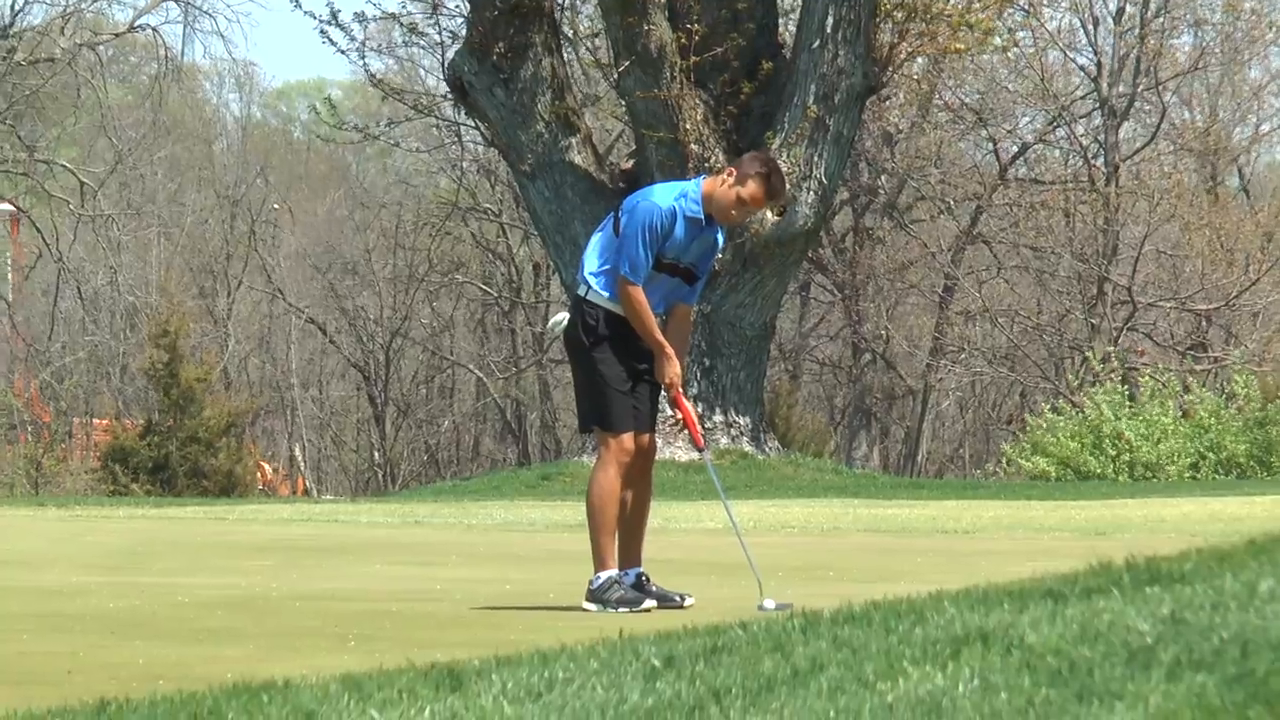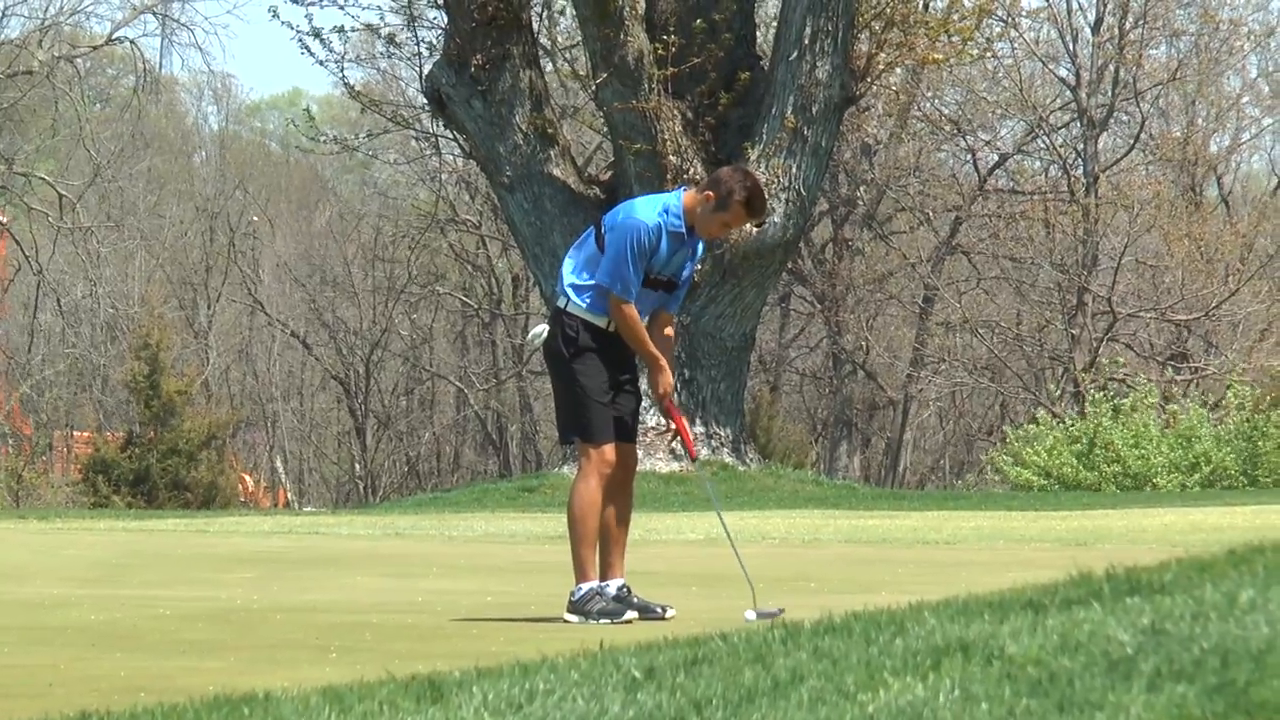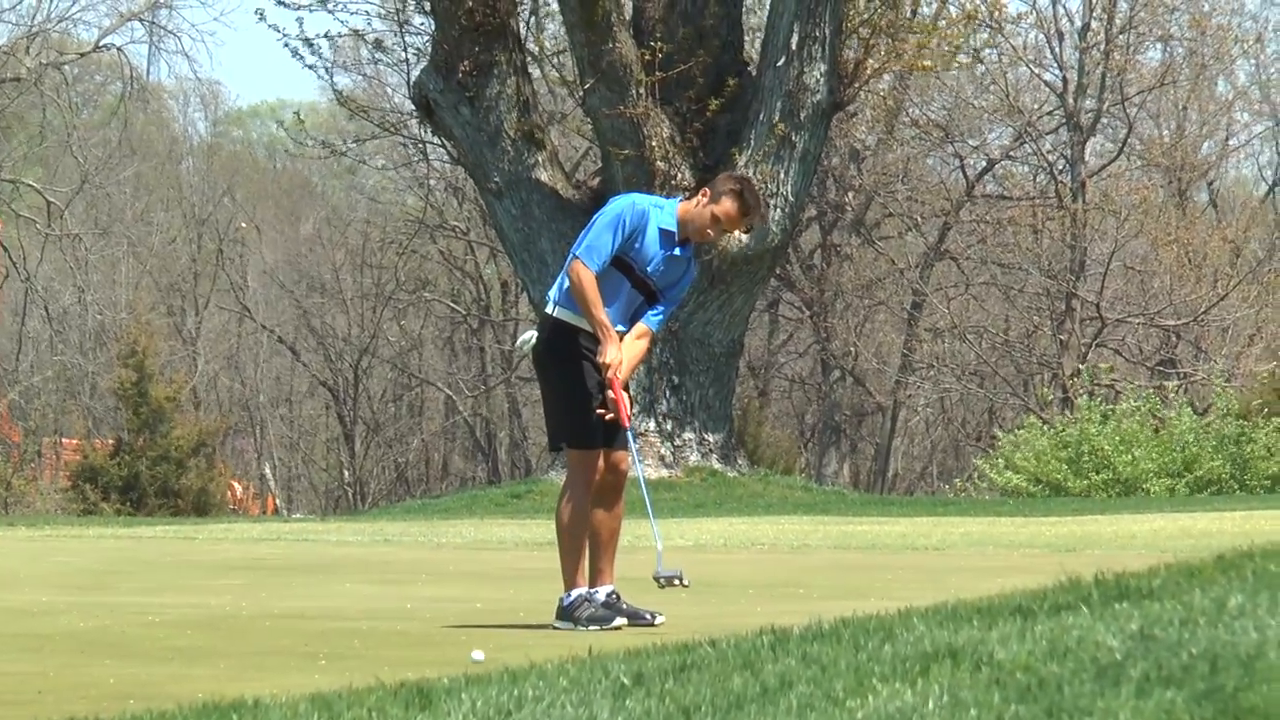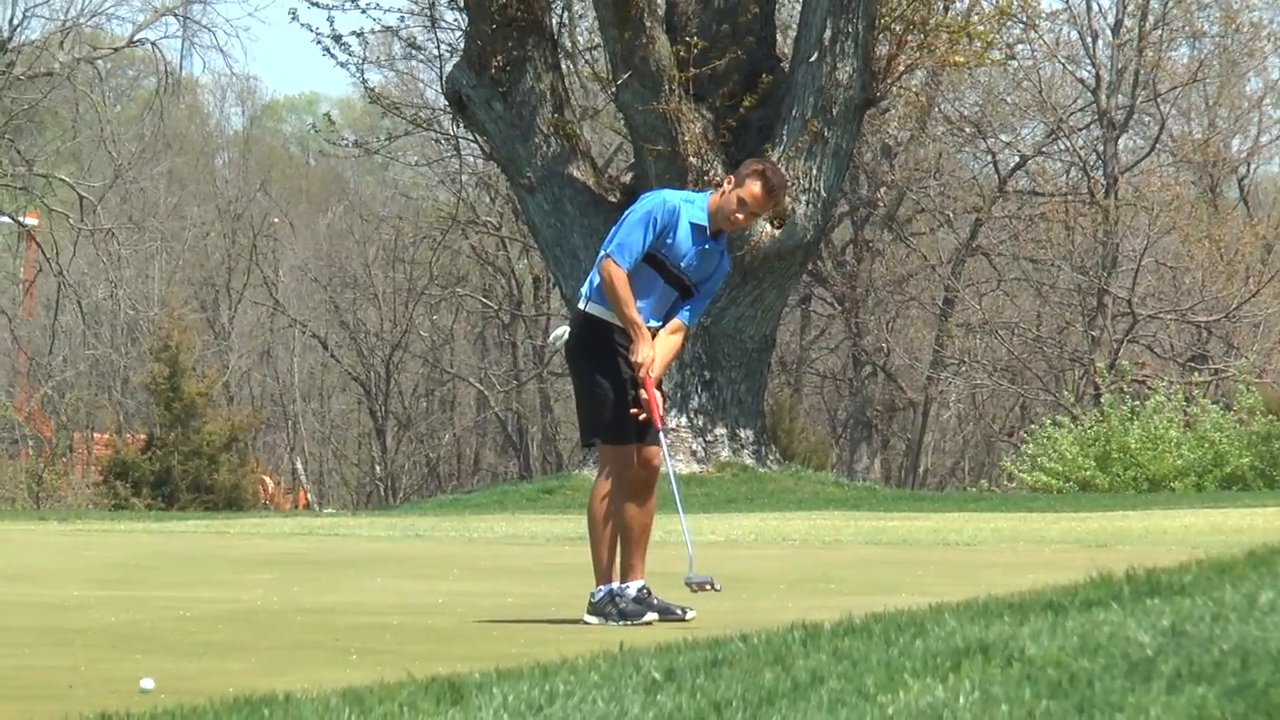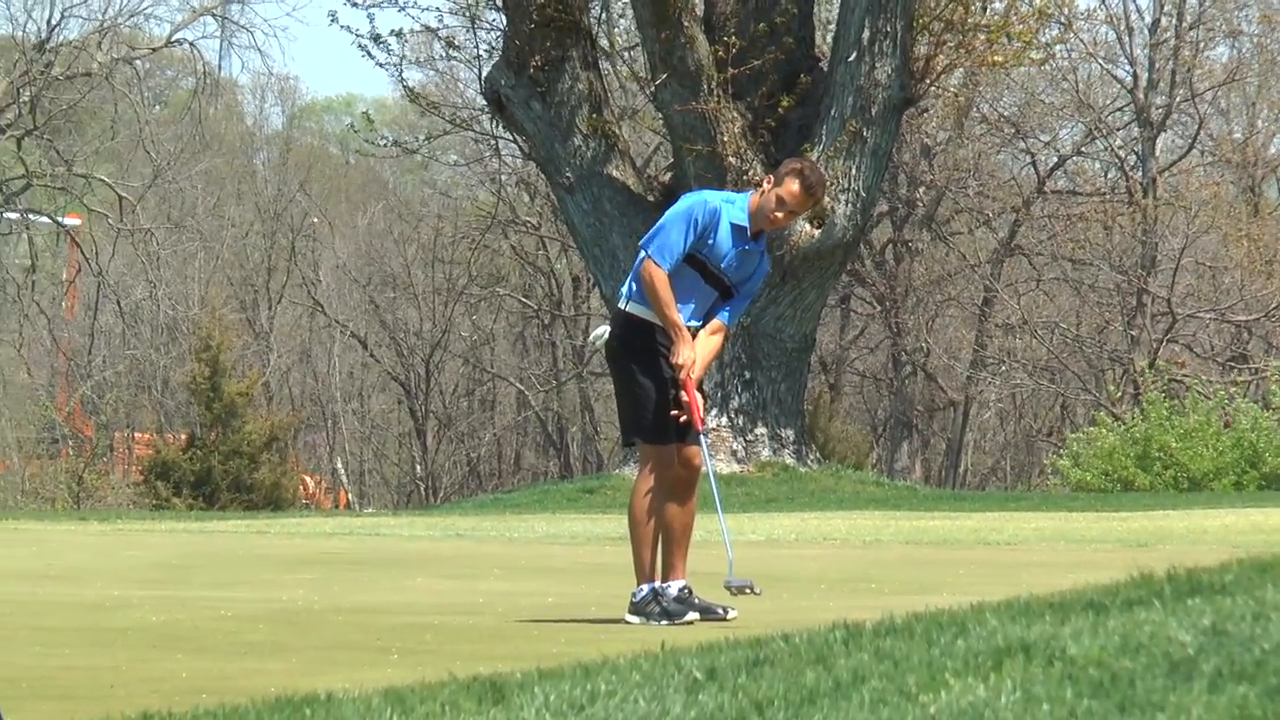
dt=1s
person 1, frame 1
left shoulder: (713, 236)
right shoulder: (656, 206)
left elbow: (681, 309)
right elbow: (627, 285)
left wrist: (674, 375)
right wrist: (664, 354)
left hip: (639, 332)
right hip: (599, 324)
left knee: (643, 453)
right knee: (617, 448)
left ankle: (631, 576)
right ankle: (603, 581)
person 1, frame 2
left shoulder: (693, 246)
right shoulder: (641, 220)
left elbow: (663, 318)
right elbow: (619, 302)
left wrist: (665, 389)
right wrist: (657, 366)
left hip: (620, 342)
right hip: (579, 333)
left knee: (624, 464)
right knee: (599, 459)
left ankle: (613, 586)
right ankle: (584, 592)
person 1, frame 3
left shoulder: (685, 268)
right shoulder: (632, 210)
left elbow: (642, 331)
right elbow: (579, 268)
left wrist: (619, 381)
right wrist: (607, 339)
left hip: (610, 349)
right hip: (567, 336)
left knee: (616, 468)
right knee: (586, 466)
left ankle: (603, 593)
right ankle: (573, 599)
person 1, frame 4
left shoulder: (718, 261)
right shoulder: (664, 206)
left elbow: (677, 326)
right elbow: (612, 266)
left wrist: (652, 377)
right wrist: (640, 336)
left hip: (643, 344)
right hip: (600, 332)
left knee: (647, 464)
right knee: (617, 462)
left ankle: (633, 587)
right ankle: (603, 594)
person 1, frame 5
left shoulder: (759, 262)
right shoulder: (704, 207)
left elbow: (717, 326)
right elbow: (652, 266)
left wrist: (693, 380)
right wrist: (680, 338)
left hip: (683, 345)
right hip: (641, 333)
left knee: (688, 463)
right knee: (658, 462)
left ankle: (674, 588)
right ankle: (644, 594)
